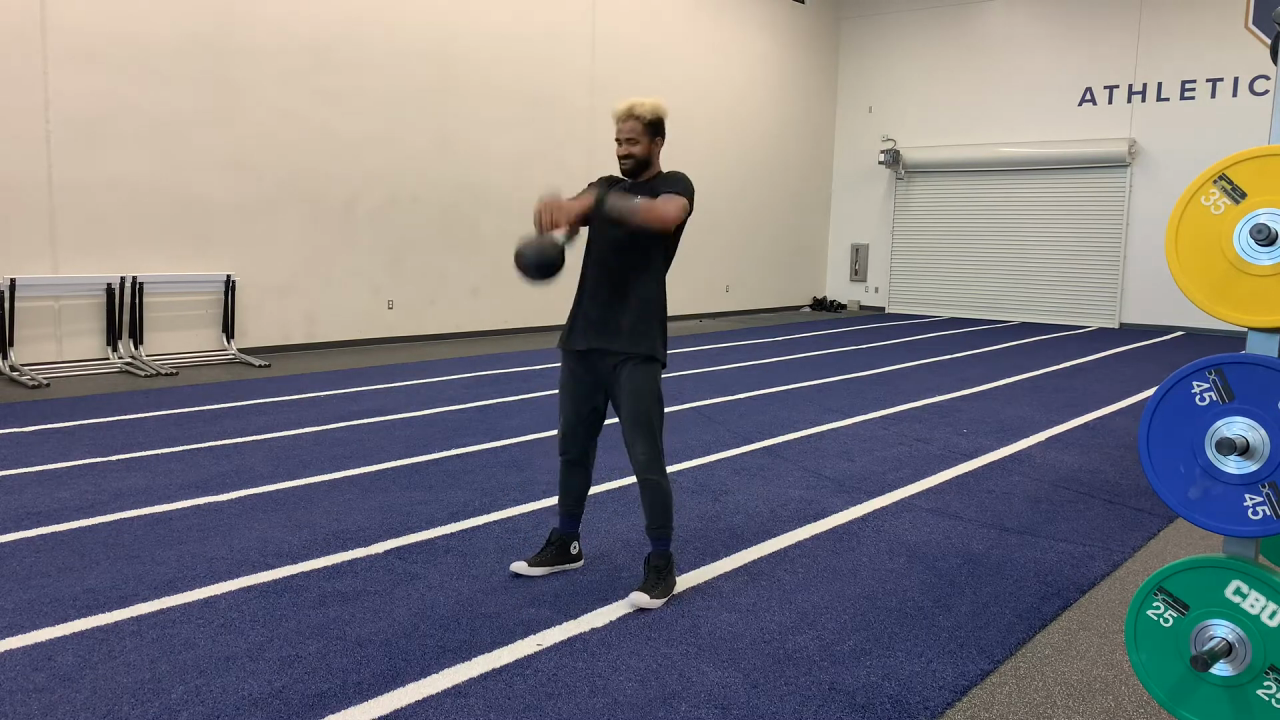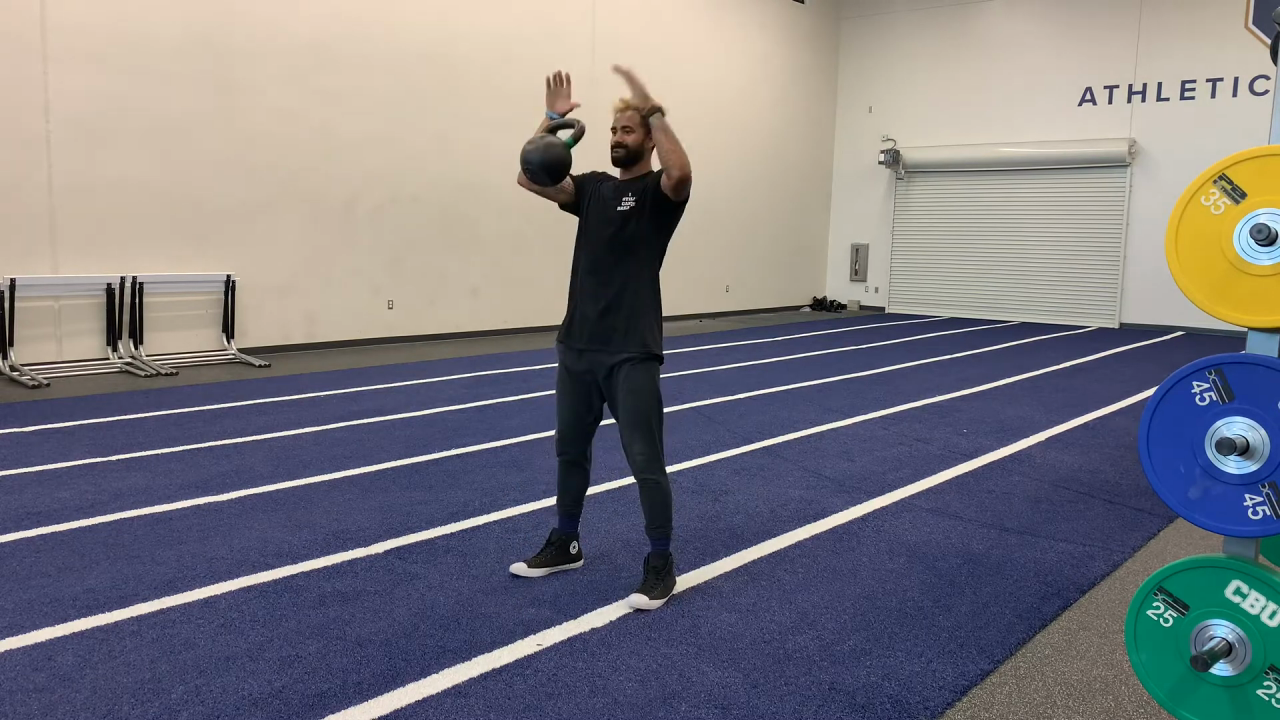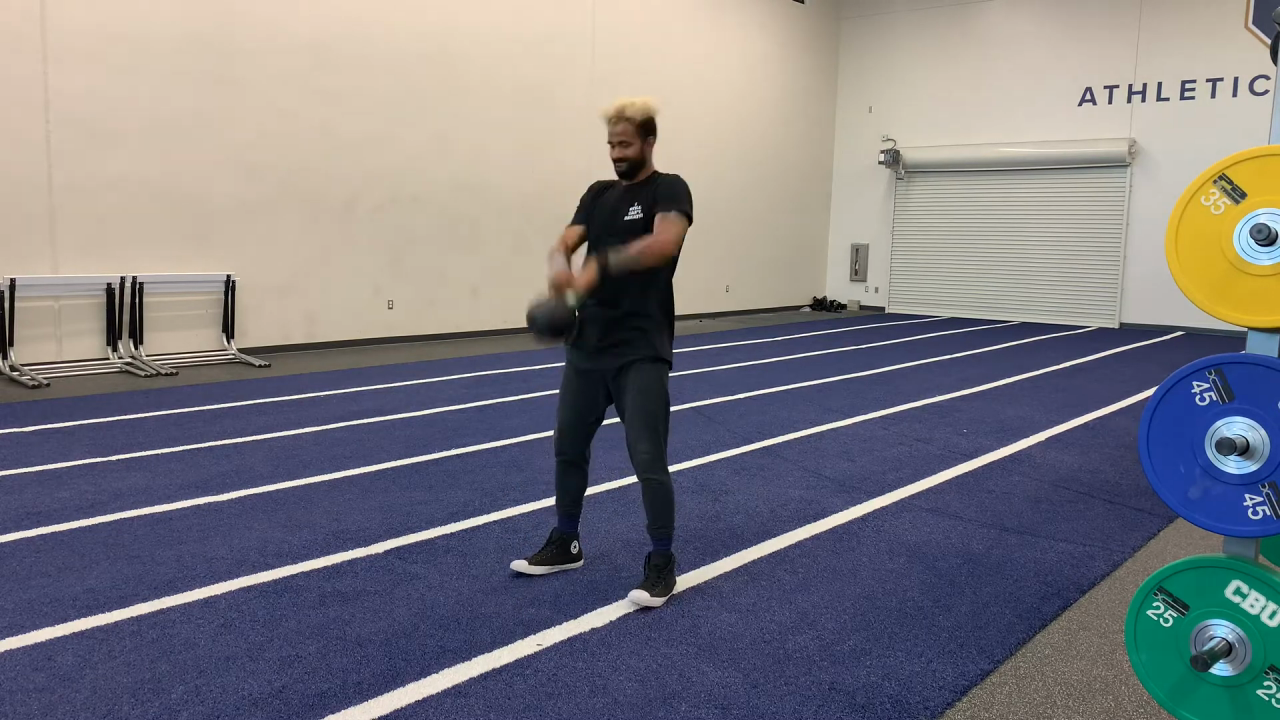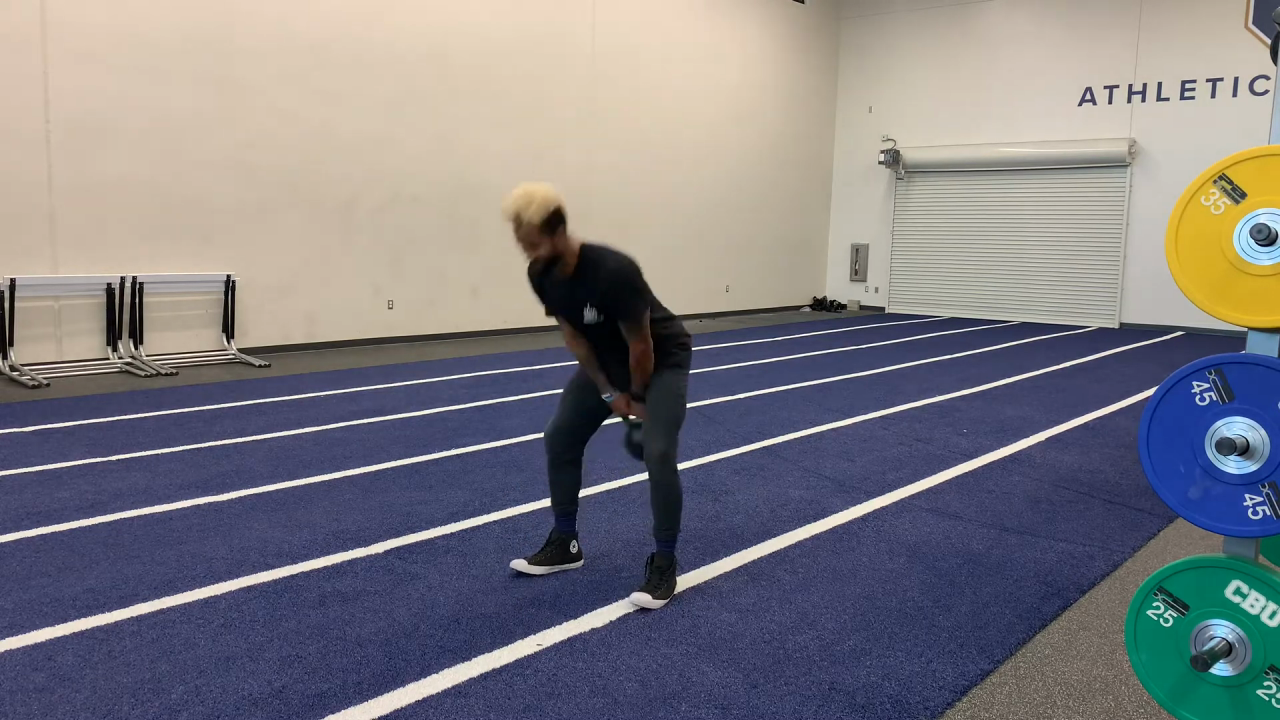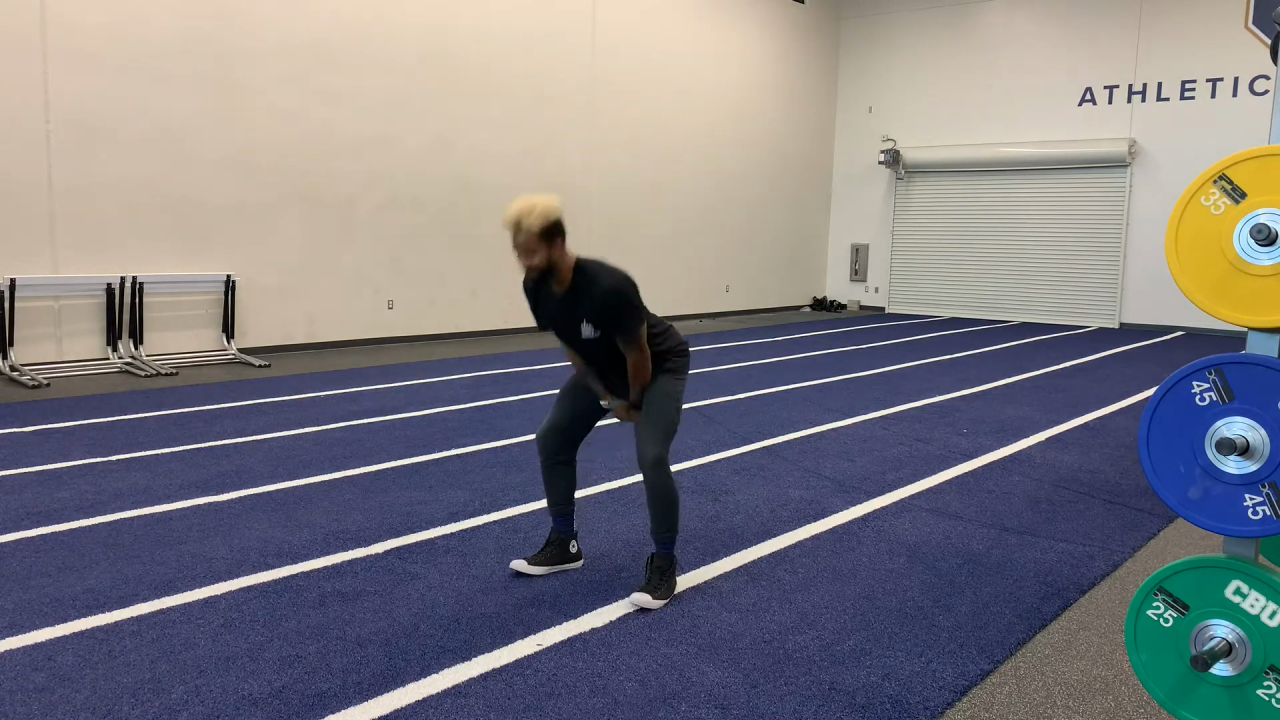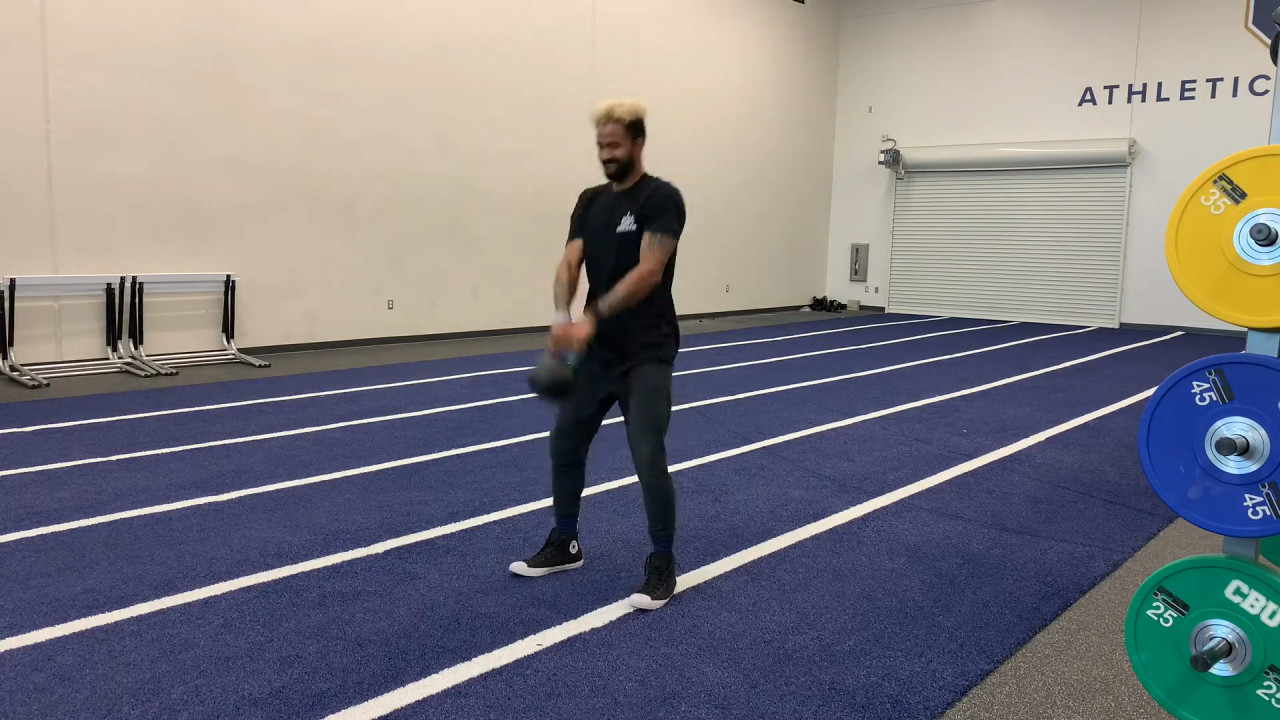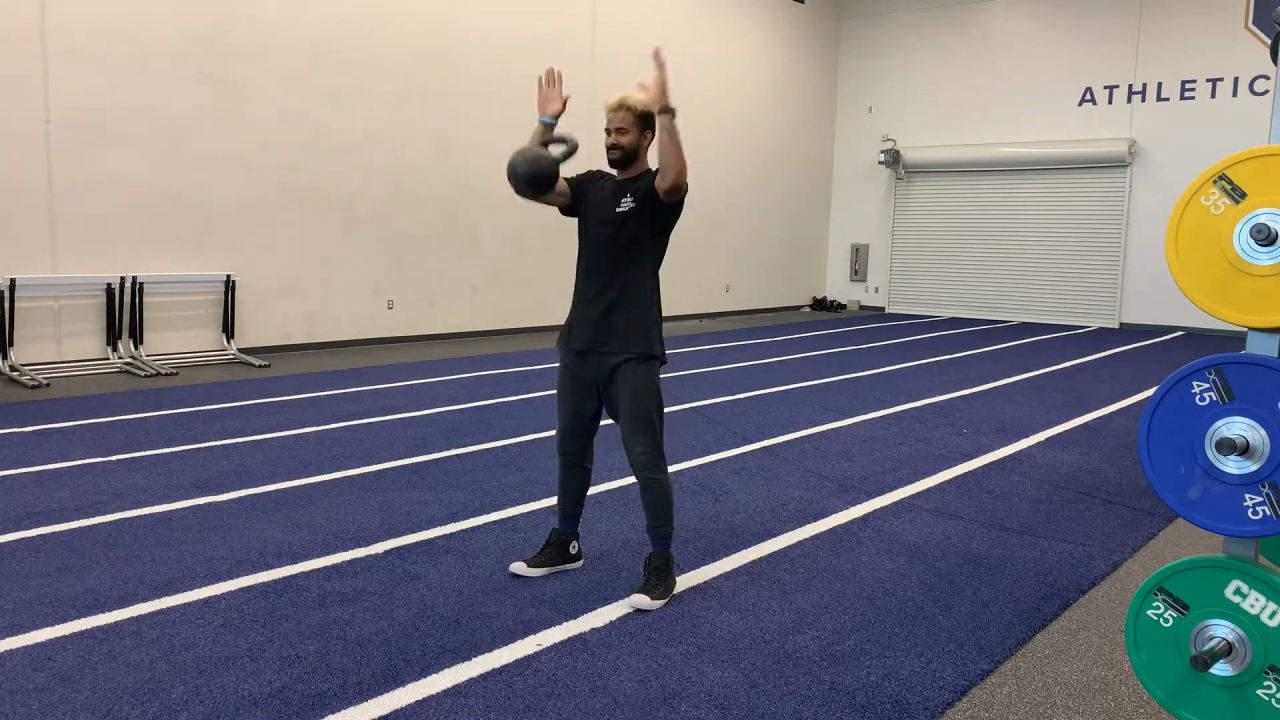
dt=0.3s
person 1, frame 1
left shoulder: (672, 187)
right shoulder: (603, 187)
left elbow: (664, 217)
right elbow: (563, 216)
left wrist: (598, 204)
right wrist: (553, 210)
left hip: (635, 351)
right hip: (582, 344)
left knee: (645, 457)
right knee: (573, 449)
left ankle: (661, 564)
right ankle: (566, 543)
person 1, frame 2
left shoulder: (660, 190)
right shoulder: (592, 187)
left elbow: (681, 172)
right elbow: (531, 177)
left wrist: (654, 111)
right wrist: (554, 119)
left hip: (631, 351)
right hip: (578, 345)
left knee: (644, 459)
right knee: (570, 450)
left ankle: (661, 565)
right ankle: (565, 543)
person 1, frame 3
left shoulder: (670, 191)
right shoulder: (598, 195)
left elbow: (664, 246)
right elbow: (568, 240)
left wrist: (600, 263)
right wrist: (559, 260)
left hip: (640, 352)
right hip: (591, 340)
left knee: (647, 458)
right knee: (568, 446)
left ankle: (662, 563)
right ankle: (565, 543)
person 1, frame 4
left shoulder: (614, 274)
right shoulder: (542, 274)
left elbow: (642, 347)
right elbow: (574, 338)
left wrist: (638, 396)
right wrist: (609, 393)
left hip: (662, 359)
right hip: (603, 365)
left knee: (658, 451)
right knee: (559, 438)
left ankle: (663, 565)
right ankle: (565, 542)
person 1, frame 5
left shoulder: (609, 288)
right shoulder: (536, 286)
left elbow: (639, 356)
right elbow: (573, 347)
left wrist: (635, 401)
right wrist: (610, 397)
left hip: (660, 364)
right hip: (600, 369)
left knee: (651, 453)
right knee: (552, 439)
left ankle: (664, 566)
right ankle: (563, 542)
person 1, frame 6
left shoulder: (662, 198)
right shoulder: (589, 203)
left elbow: (649, 270)
right elbow: (569, 265)
left wrist: (594, 317)
right wrist: (561, 316)
left hip: (646, 352)
right hip: (596, 345)
left knee: (648, 457)
right knee: (564, 444)
left ankle: (662, 564)
right ankle: (564, 543)
person 1, frame 7
left shoulder: (655, 191)
right shoulder: (590, 186)
left elbow: (676, 179)
left wrist: (663, 108)
right wrist: (546, 125)
left hip: (631, 351)
right hip: (579, 346)
left knee: (645, 459)
right knee: (571, 448)
left ankle: (662, 563)
right ankle: (565, 543)
